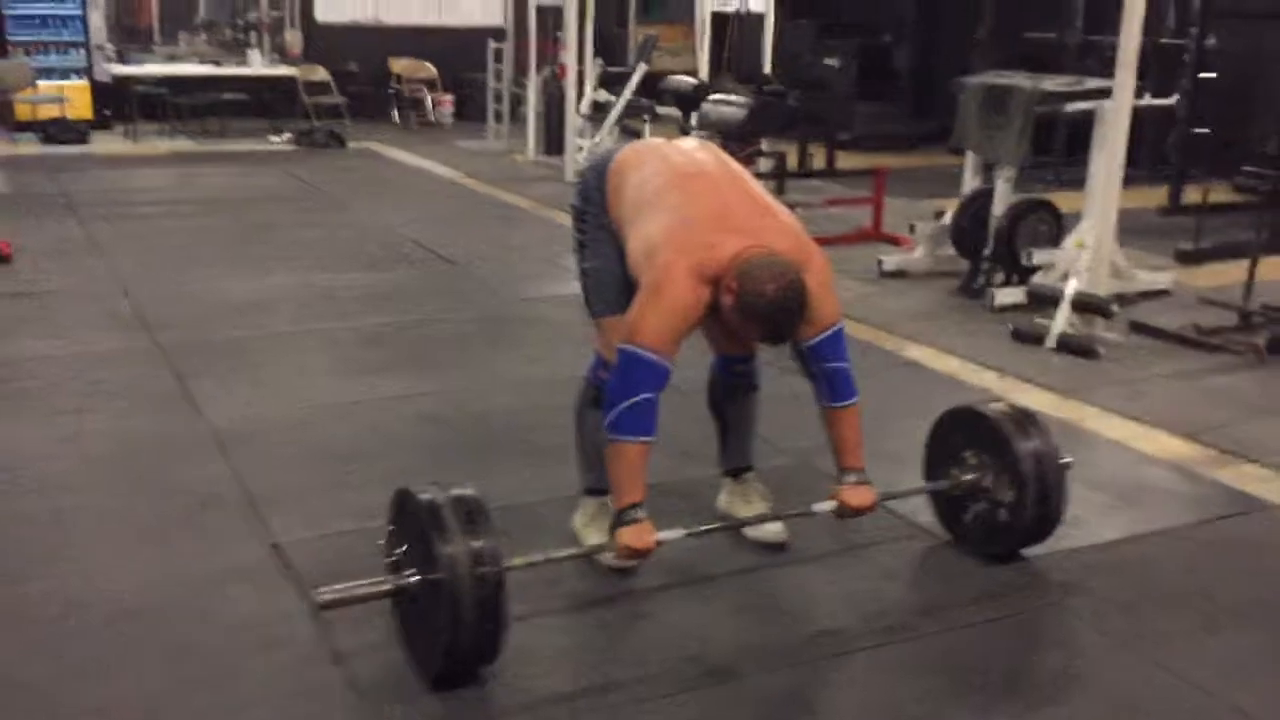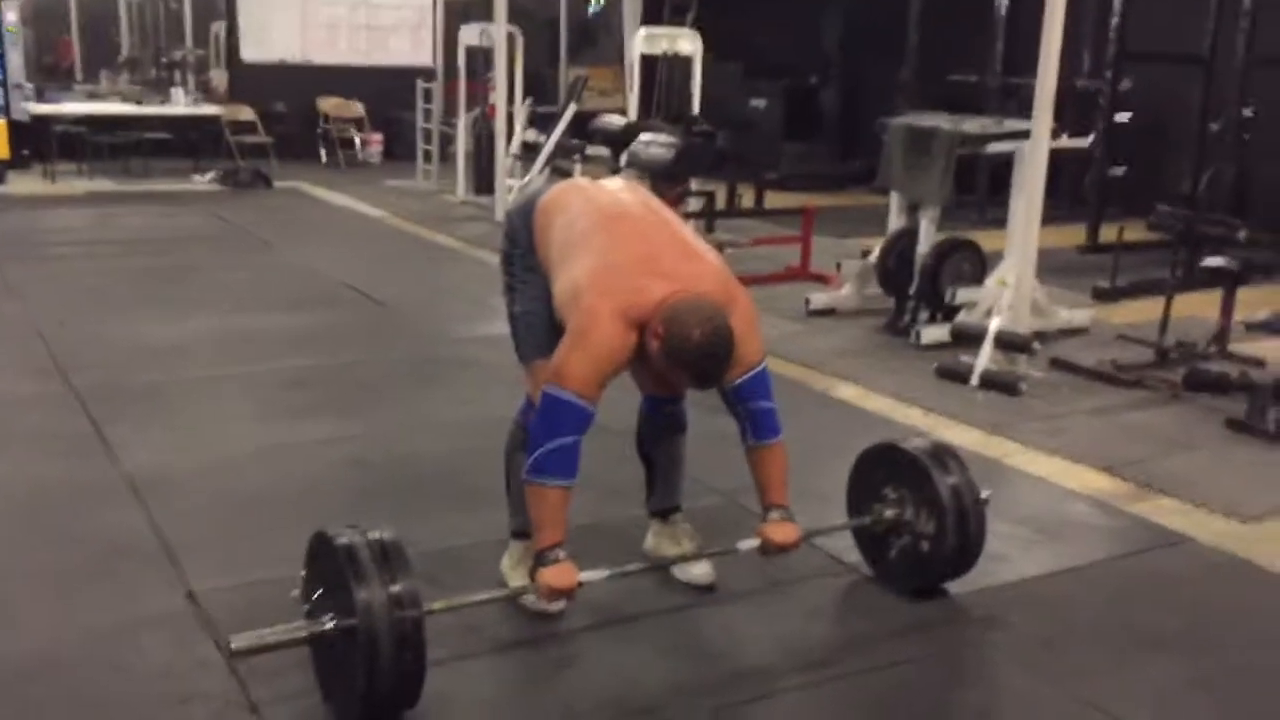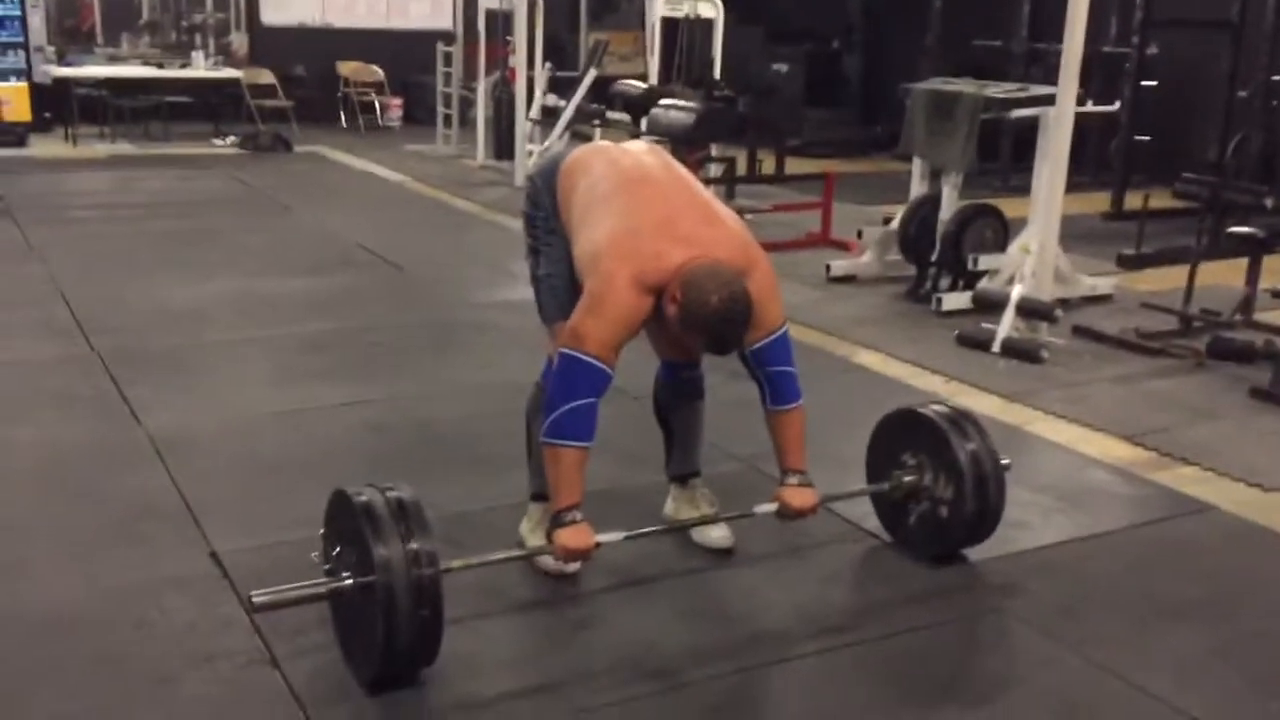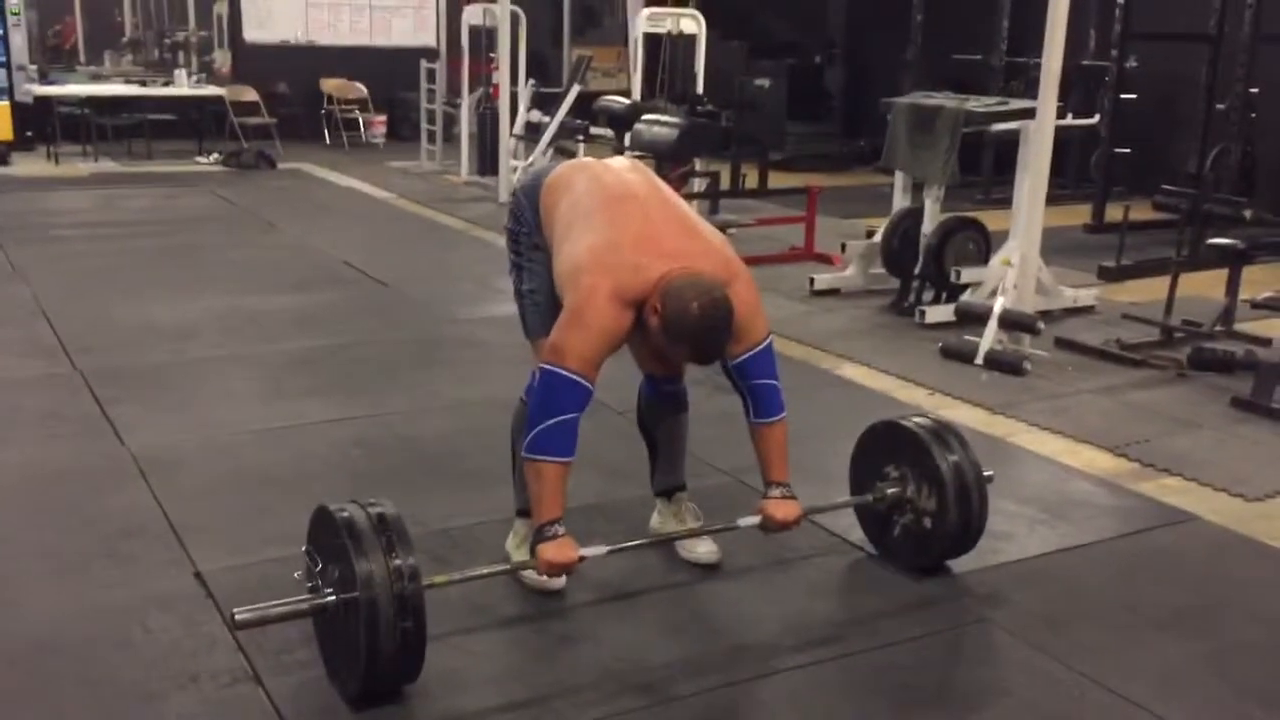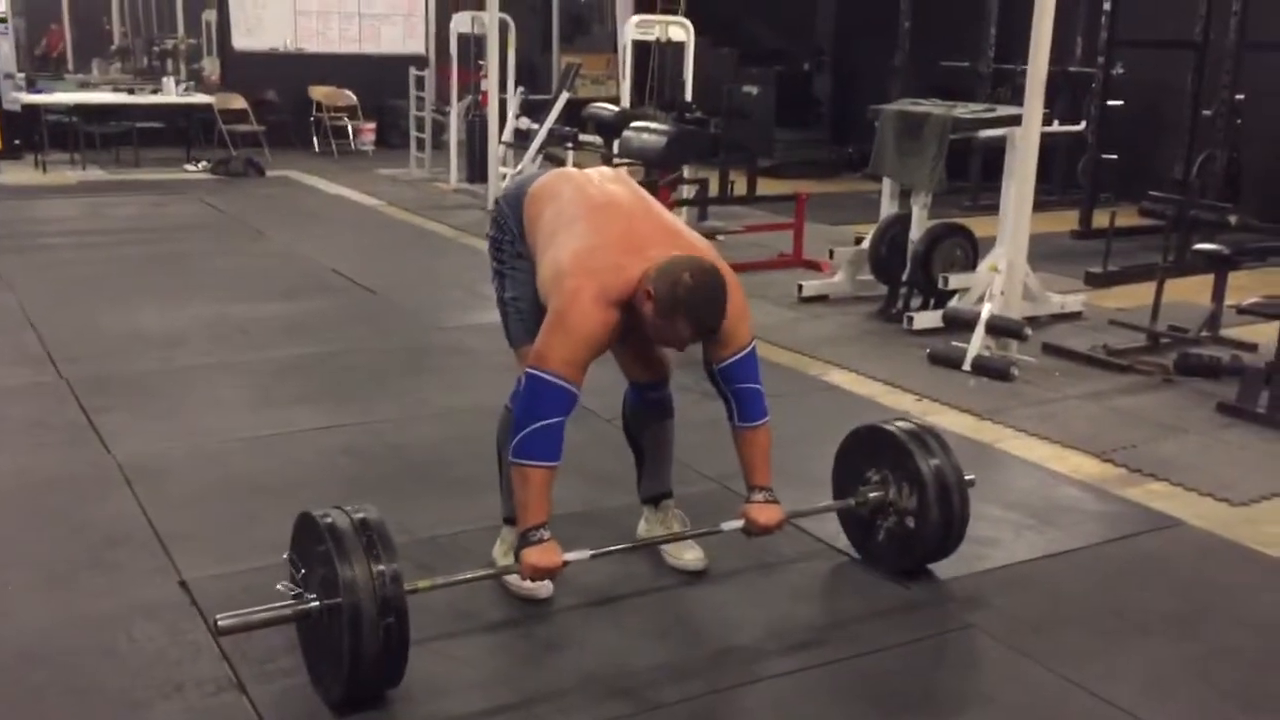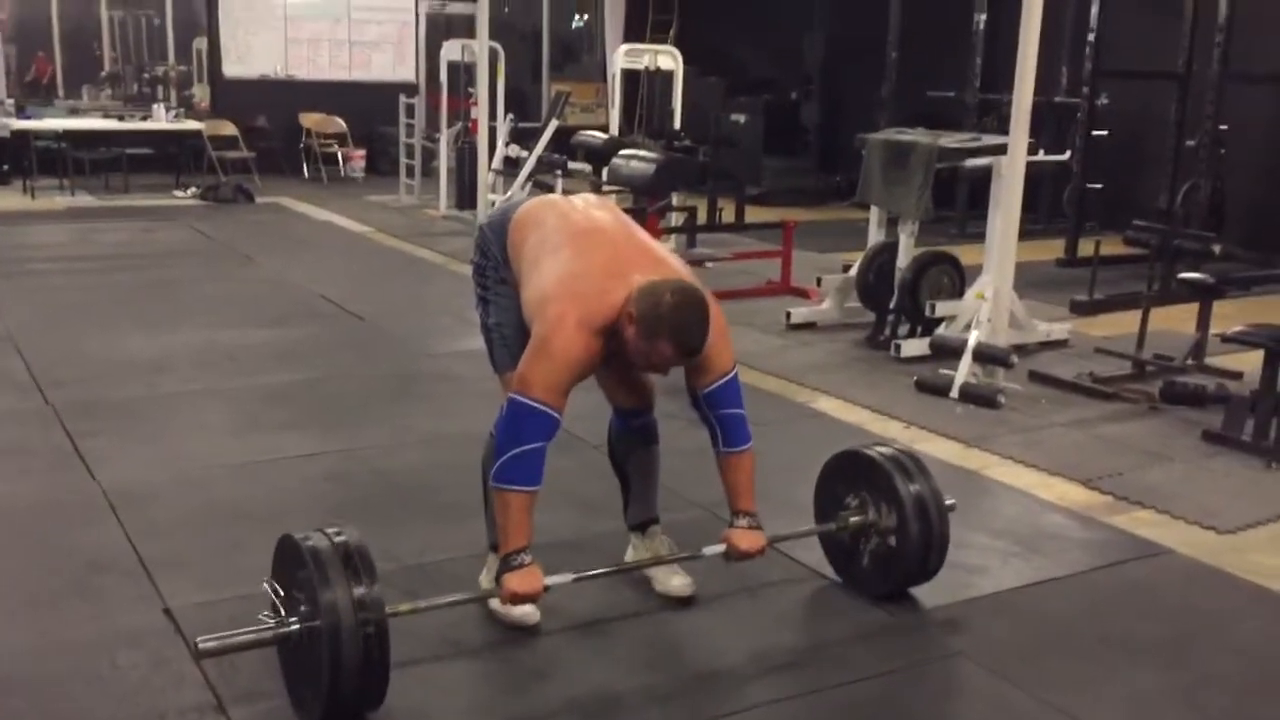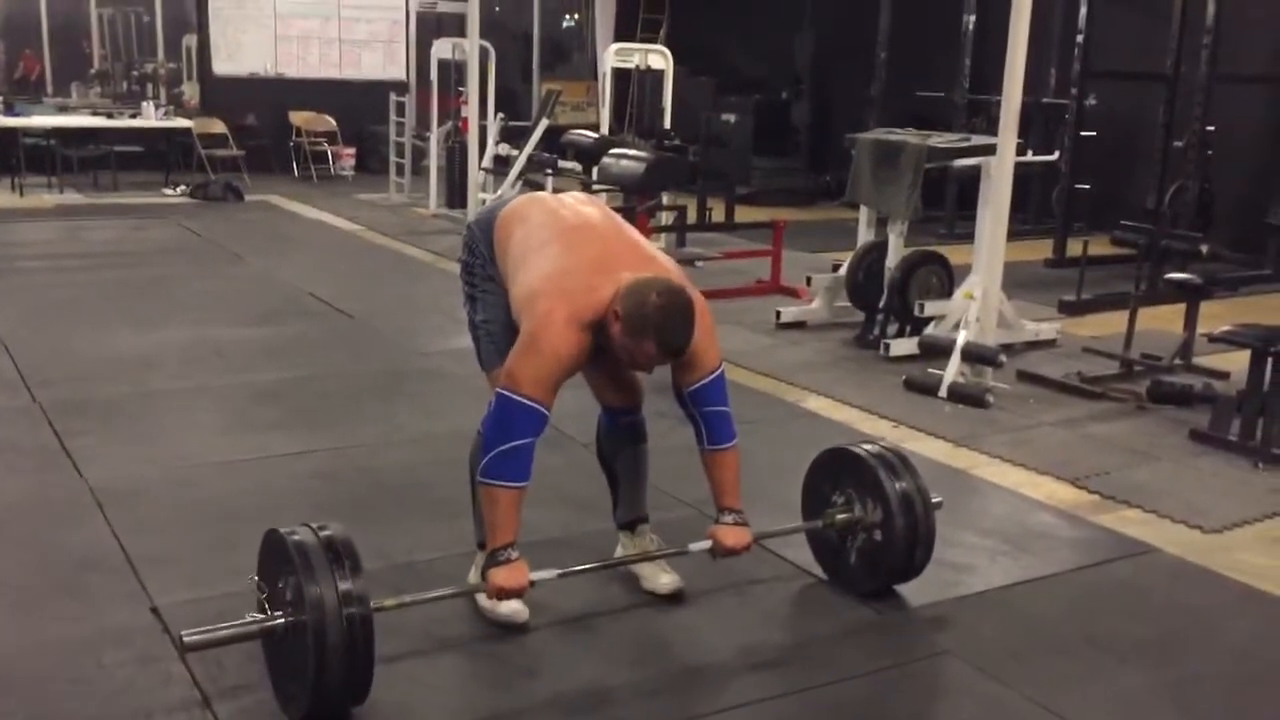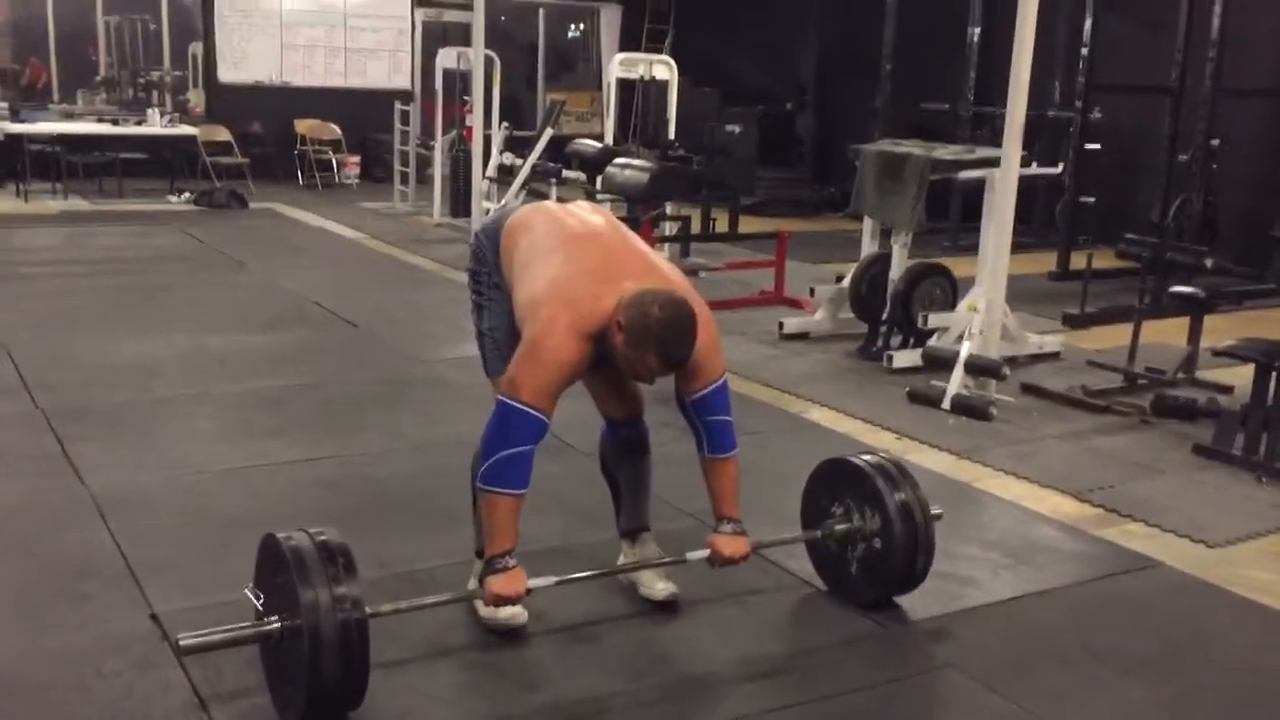
dt=0.4s
person 1, frame 1
left shoulder: (804, 265)
right shoulder: (681, 277)
left elbow: (831, 368)
right elbow: (636, 392)
left wrist: (853, 477)
right wrist: (631, 515)
left knee: (736, 352)
right knee: (622, 358)
left ankle: (738, 481)
right ankle: (597, 501)
person 1, frame 2
left shoulder: (729, 308)
right shoulder: (606, 322)
left elbow: (756, 407)
right elbow: (556, 430)
left wrist: (777, 513)
right wrist: (551, 556)
left knee: (664, 394)
right knee: (551, 400)
left ankle: (667, 524)
right ankle: (524, 546)
person 1, frame 3
left shoulder: (749, 272)
right shoulder: (624, 284)
left elbow: (776, 371)
right elbow: (575, 395)
left wrist: (795, 481)
right wrist: (570, 518)
left knee: (681, 360)
right knee: (573, 364)
left ankle: (686, 489)
right ankle: (544, 510)
person 1, frame 4
left shoulder: (731, 285)
right shoulder: (603, 297)
left elbow: (760, 383)
right elbow: (555, 406)
left wrist: (778, 488)
right wrist: (550, 531)
left knee: (666, 374)
right knee: (554, 378)
left ankle: (671, 504)
right ankle: (527, 525)
person 1, frame 5
left shoulder: (715, 287)
right shoulder: (589, 300)
left elbow: (744, 387)
right elbow: (541, 411)
left wrist: (761, 493)
right wrist: (536, 535)
left knee: (651, 377)
right knee: (539, 385)
left ankle: (658, 511)
right ankle: (514, 532)
person 1, frame 6
left shoulder: (697, 317)
right shoulder: (572, 326)
left elbow: (727, 413)
right elbow: (522, 437)
left wrist: (745, 518)
right wrist: (517, 560)
left knee: (636, 403)
right knee: (525, 409)
left ankle: (646, 537)
right ankle: (498, 559)
person 1, frame 7
left shoulder: (684, 310)
right shoulder: (561, 323)
left elbow: (712, 411)
right elbow: (511, 433)
left wrist: (731, 514)
right wrist: (505, 555)
left knee: (624, 402)
right knee: (511, 408)
left ankle: (634, 536)
right ankle: (488, 556)
person 1, frame 8
left shoulder: (691, 320)
right shoulder: (562, 333)
left elbow: (713, 421)
right elbow: (511, 441)
left wrist: (729, 524)
right wrist: (500, 563)
left knee: (626, 415)
right knee: (516, 415)
left ankle: (637, 545)
right ankle: (484, 566)
